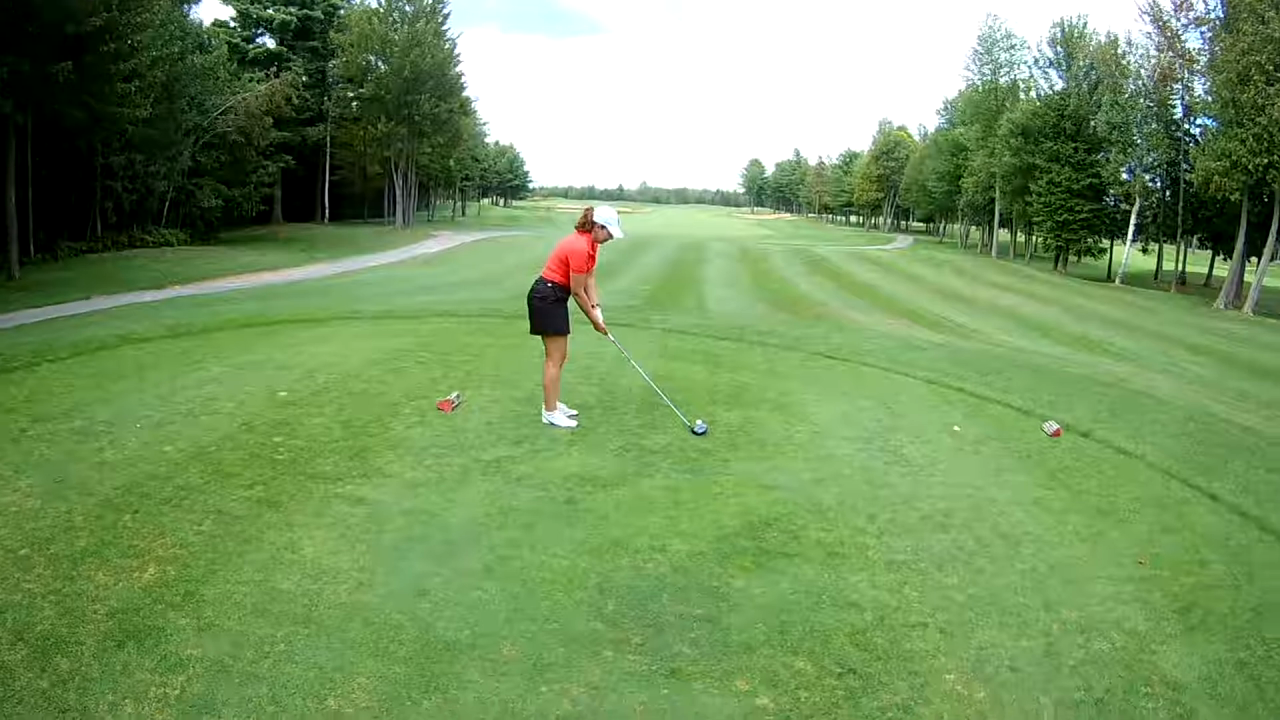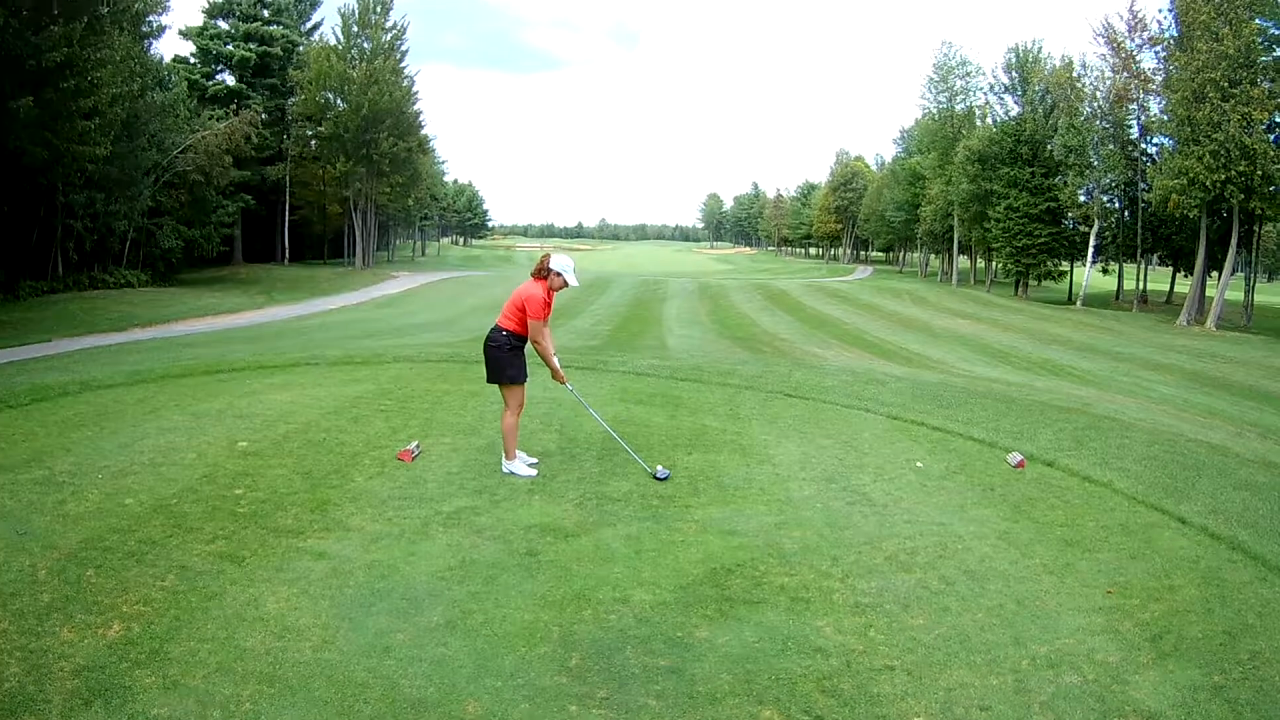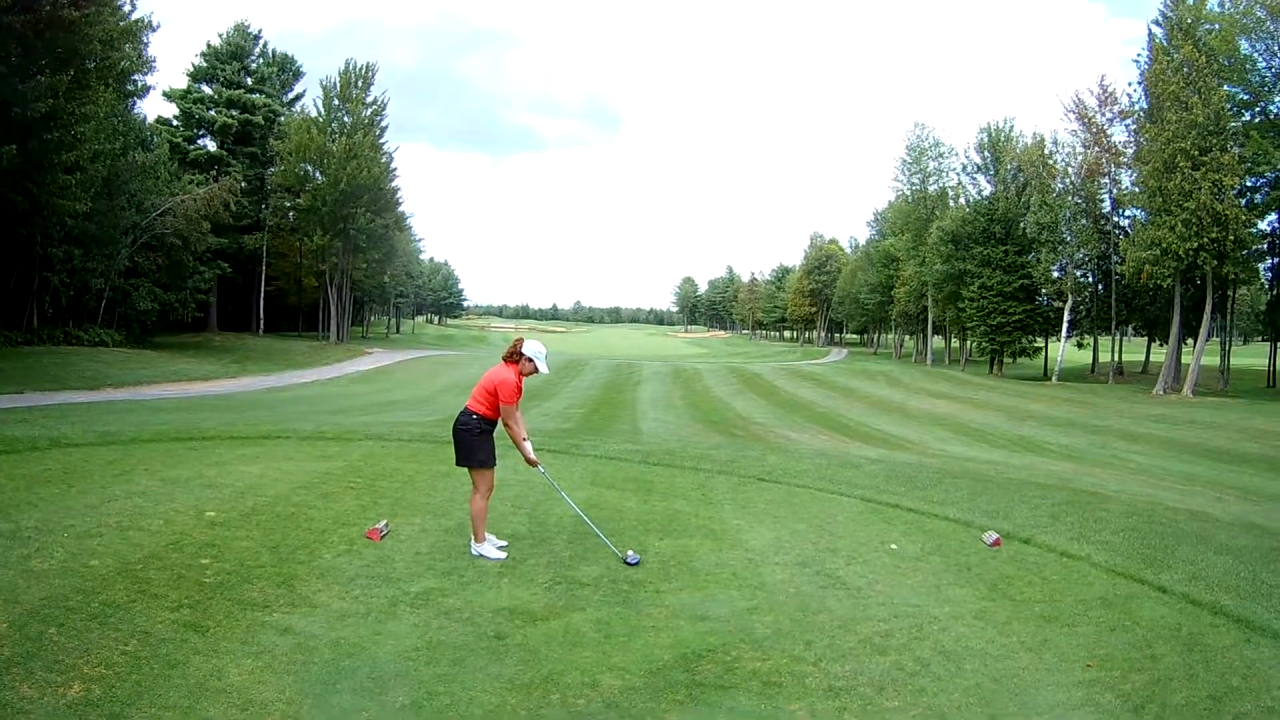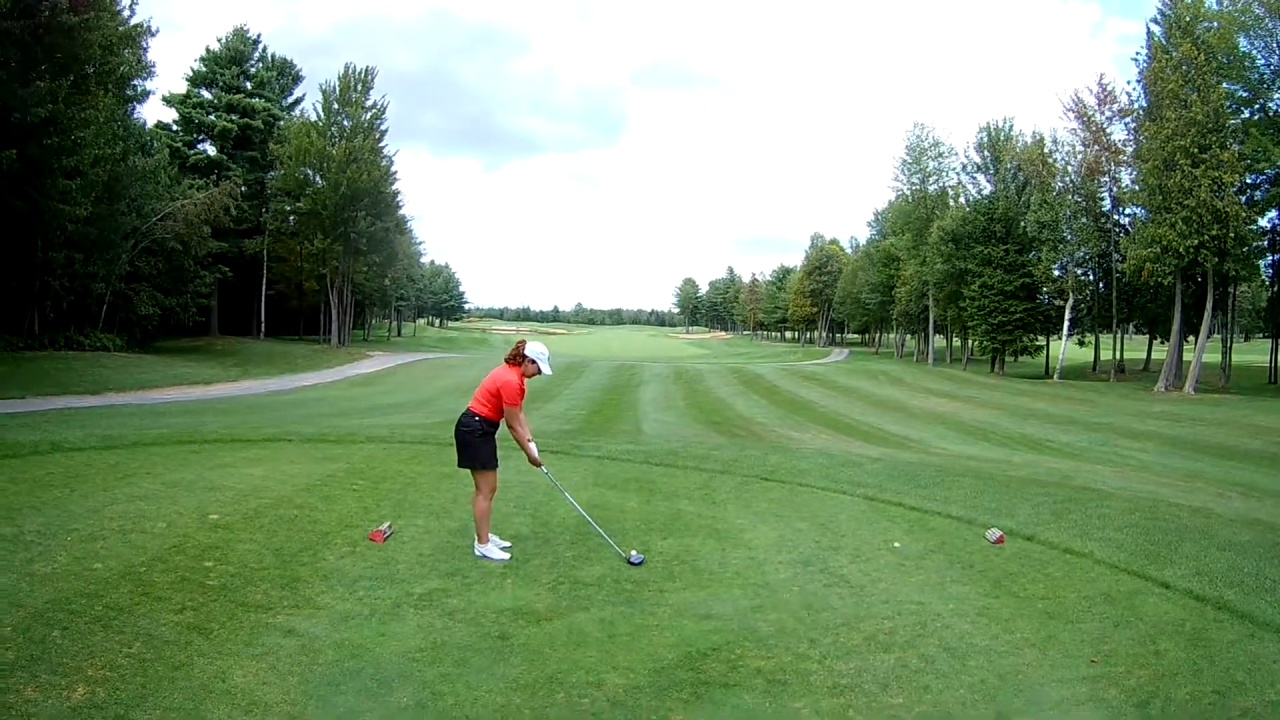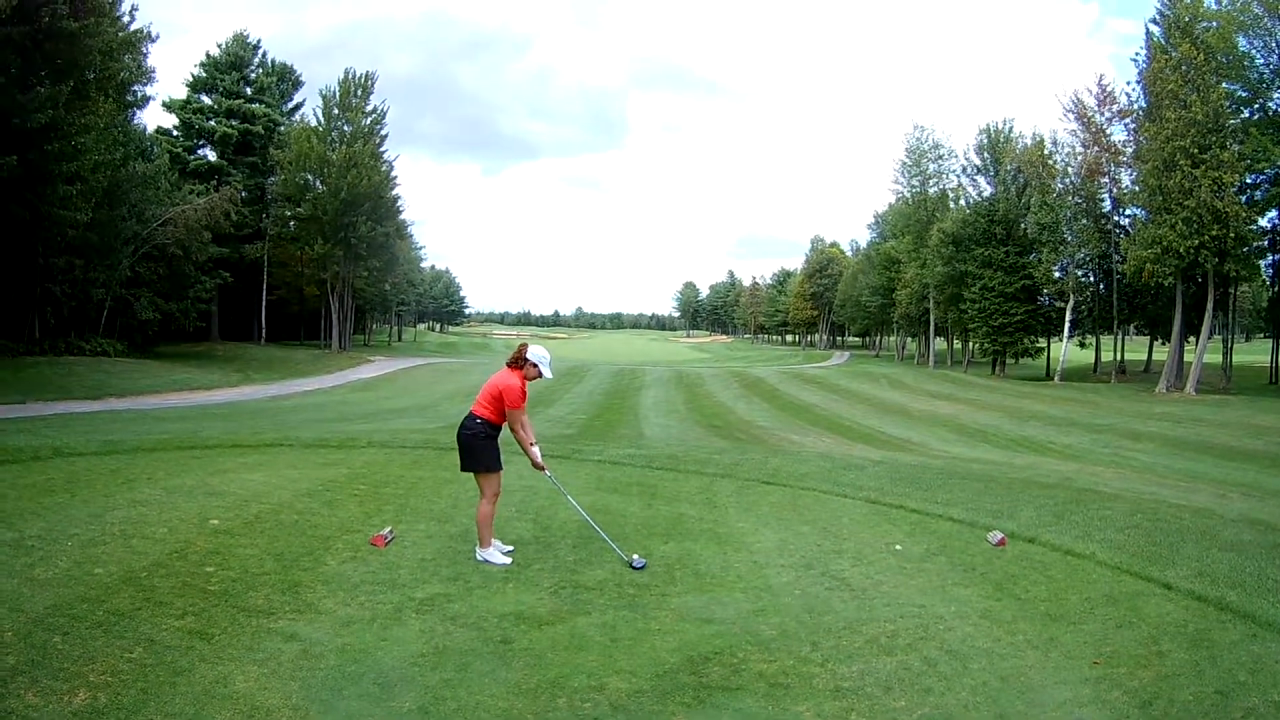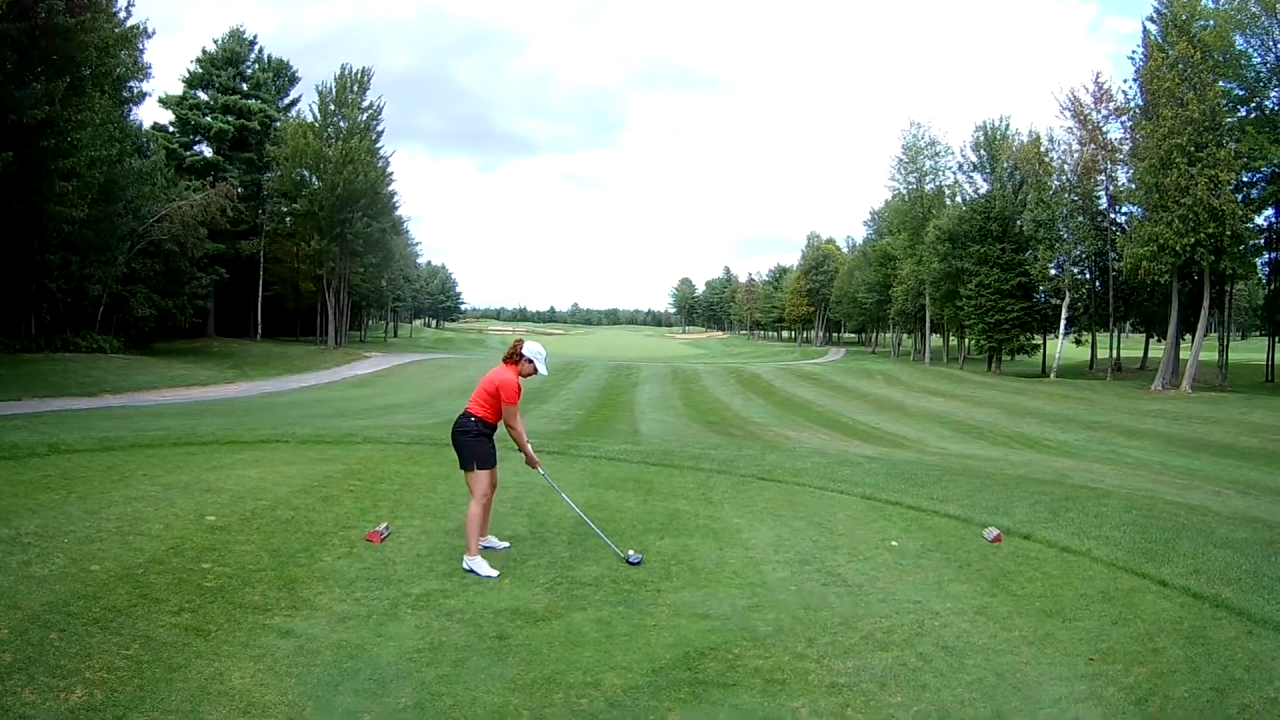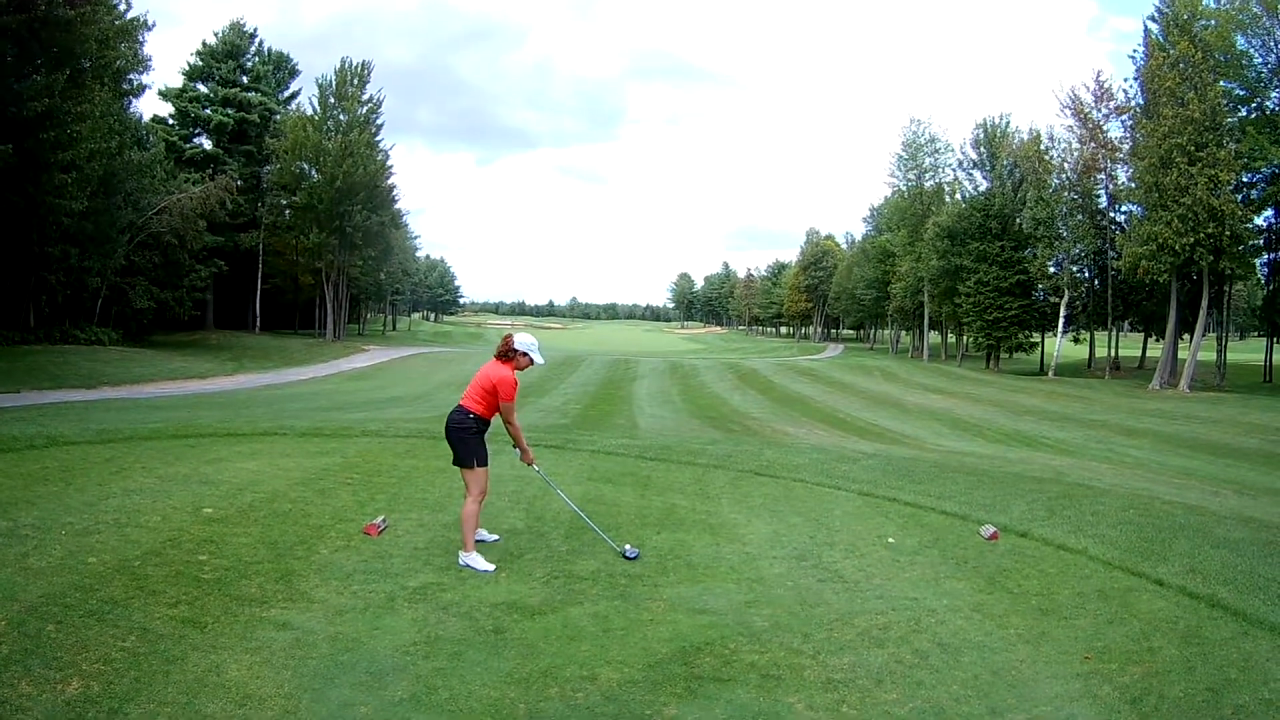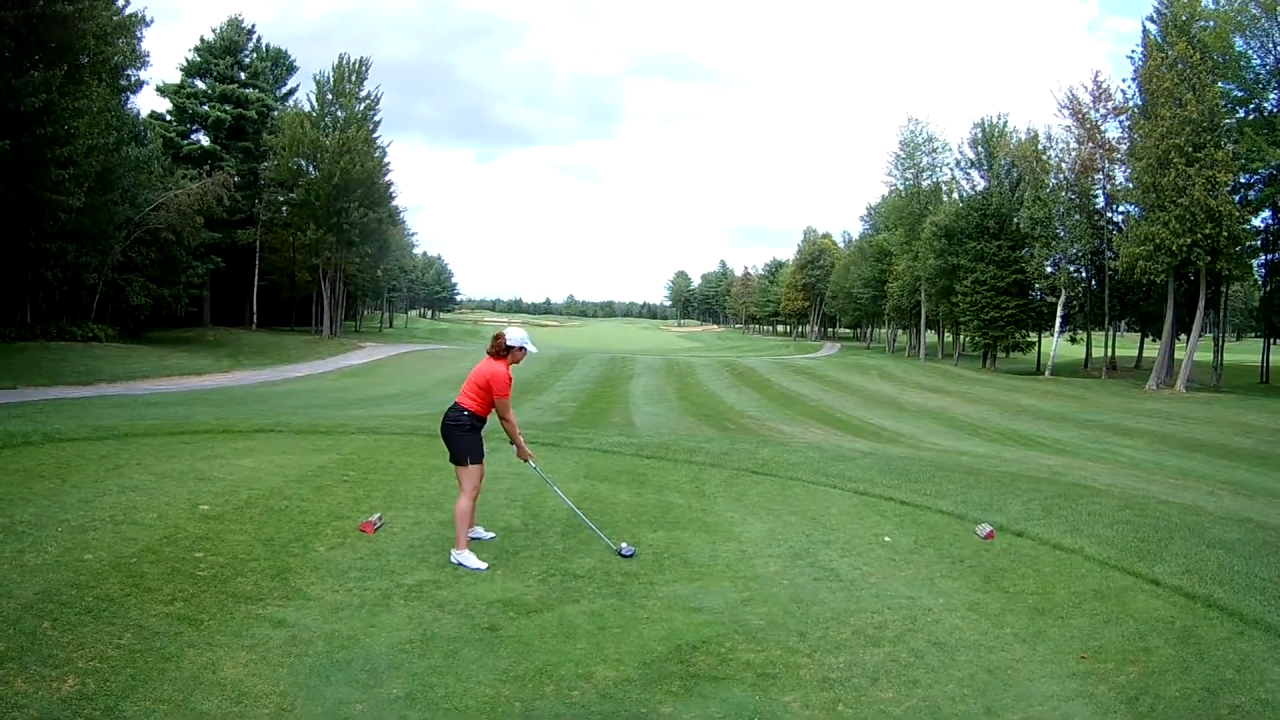
dt=0.5s
person 1, frame 1
left shoulder: (590, 243)
right shoulder: (579, 248)
left elbow: (590, 278)
right elbow: (577, 291)
left wrist: (597, 309)
right wrist: (594, 320)
left hip: (555, 297)
right hip: (547, 297)
left knee: (558, 356)
right knee: (555, 358)
left ankle: (552, 404)
right ankle: (550, 412)
person 1, frame 2
left shoulder: (546, 290)
right shoulder: (535, 295)
left elbow: (545, 327)
right elbow: (536, 339)
left wrist: (554, 358)
right wrist: (554, 369)
left hip: (512, 344)
right hip: (503, 344)
left knee: (516, 404)
right knee: (513, 406)
left ankle: (511, 453)
right ankle: (510, 461)
person 1, frame 3
left shoulder: (514, 373)
right shoulder: (507, 379)
left elbow: (516, 411)
right elbow: (508, 423)
left wrist: (527, 441)
right wrist: (525, 454)
left hip: (480, 427)
right hip: (472, 428)
left knee: (485, 487)
right knee: (483, 489)
left ankle: (481, 535)
right ankle: (479, 544)
person 1, frame 4
left shoulder: (513, 373)
right shoulder: (511, 381)
left elbow: (519, 413)
right elbow: (512, 425)
left wrist: (531, 442)
right wrist: (529, 454)
left hip: (480, 428)
right hip: (475, 430)
left knee: (488, 488)
right knee: (486, 490)
left ankle: (484, 536)
right ankle: (482, 545)
person 1, frame 5
left shoulder: (515, 377)
right shoulder: (512, 385)
left elbow: (523, 415)
right elbow: (515, 428)
left wrist: (534, 445)
right wrist: (532, 458)
left hip: (482, 432)
right hip: (477, 434)
left knee: (493, 491)
right knee: (489, 494)
left ankle: (487, 540)
right ankle: (484, 549)
person 1, frame 6
left shoulder: (507, 373)
right shoulder: (508, 380)
left elbow: (514, 416)
right elbow: (511, 424)
left wrist: (527, 445)
right wrist: (529, 455)
left hip: (478, 430)
right hip: (472, 432)
left knee: (490, 486)
right knee: (480, 496)
left ankle: (483, 537)
right ankle: (472, 557)
person 1, frame 7
left shoulder: (499, 365)
right shoulder: (506, 378)
left elbow: (504, 413)
right elbow: (509, 421)
left wrist: (521, 444)
right wrist: (524, 450)
left hip: (462, 423)
right hip: (467, 428)
left knee: (477, 485)
right knee: (477, 492)
left ankle: (474, 531)
right ankle: (467, 553)
person 1, frame 8
left shoulder: (496, 364)
right shoulder: (499, 373)
left elbow: (505, 410)
right elbow: (505, 417)
left wrist: (517, 439)
right wrist: (520, 446)
left hip: (464, 423)
right hip: (462, 426)
left knee: (475, 480)
right knee: (470, 489)
left ankle: (470, 528)
right ankle: (460, 551)
